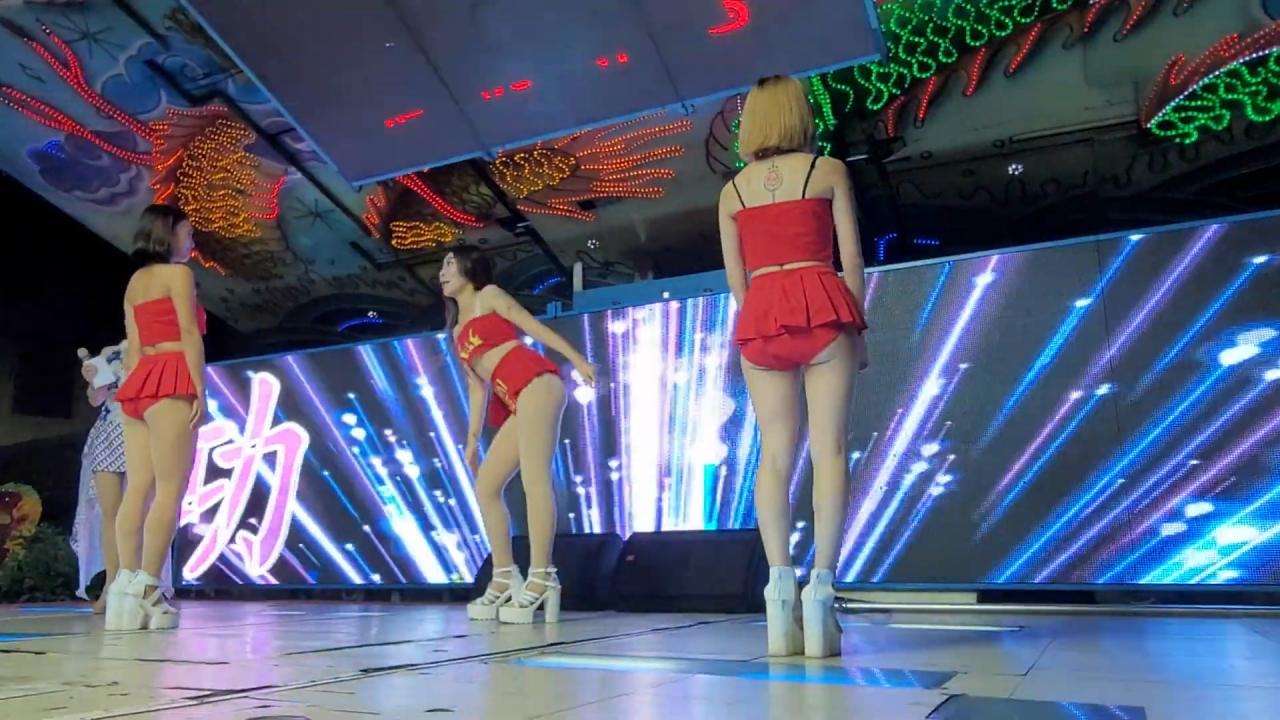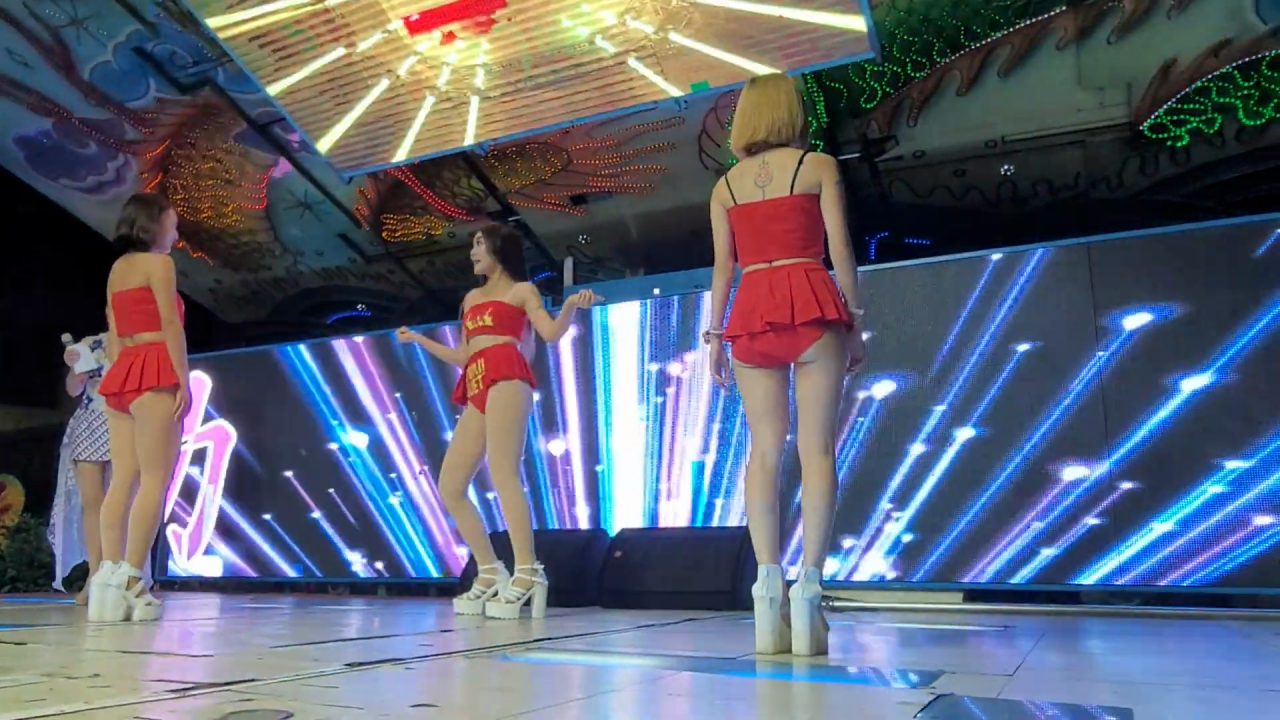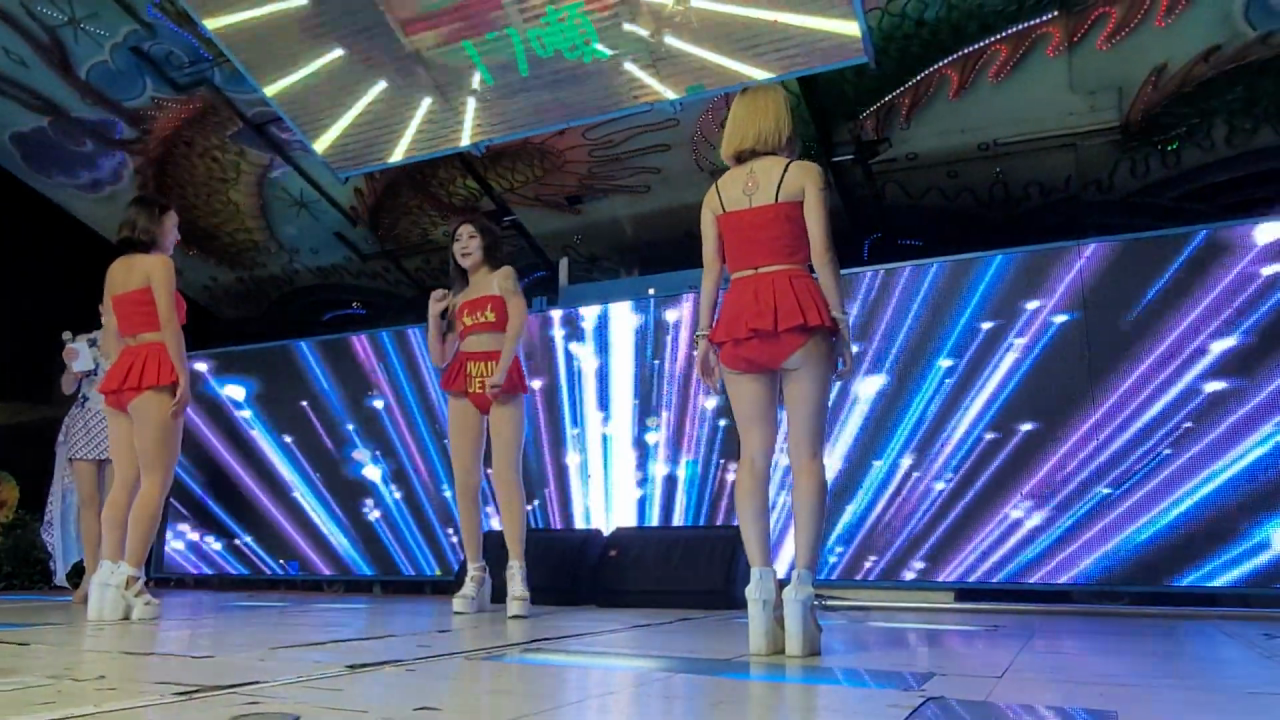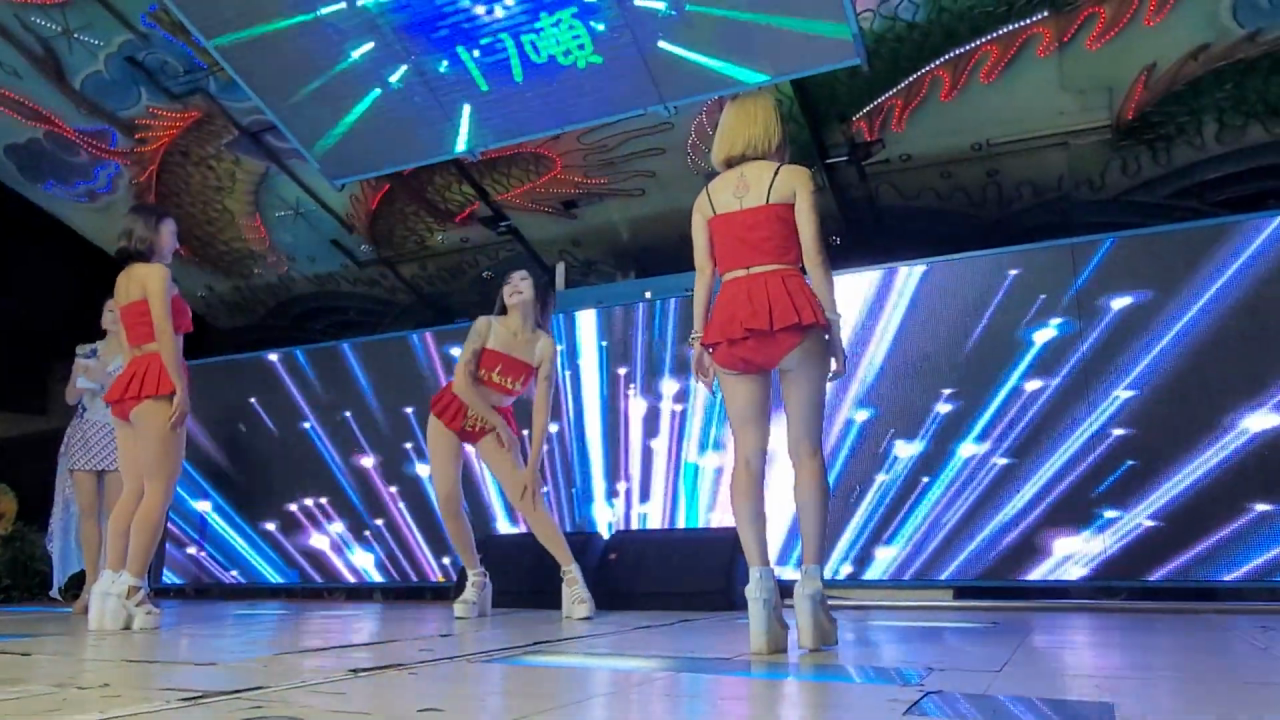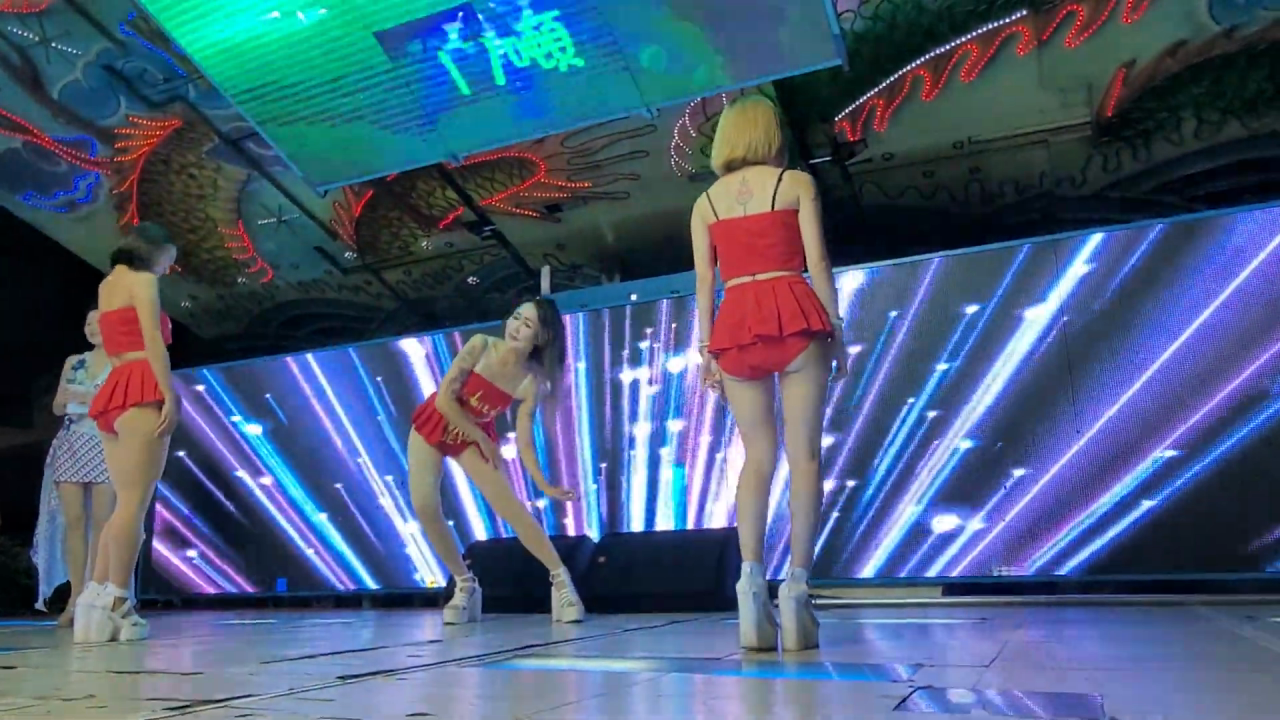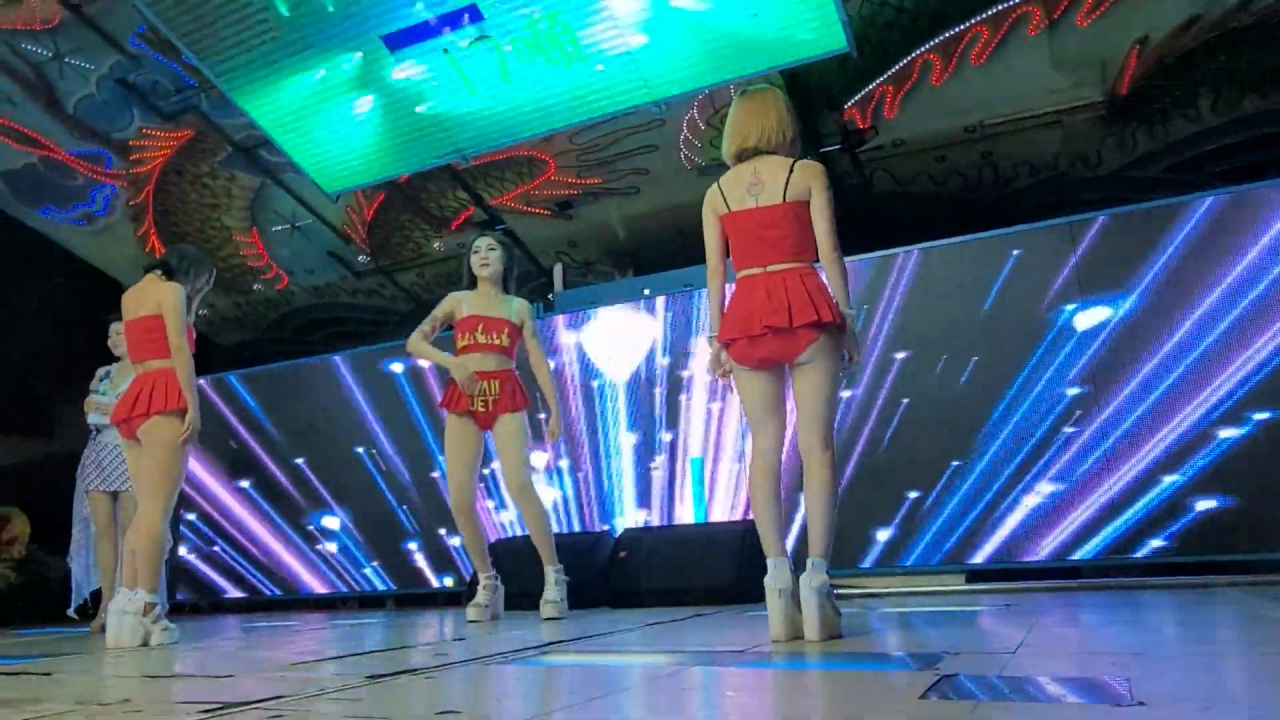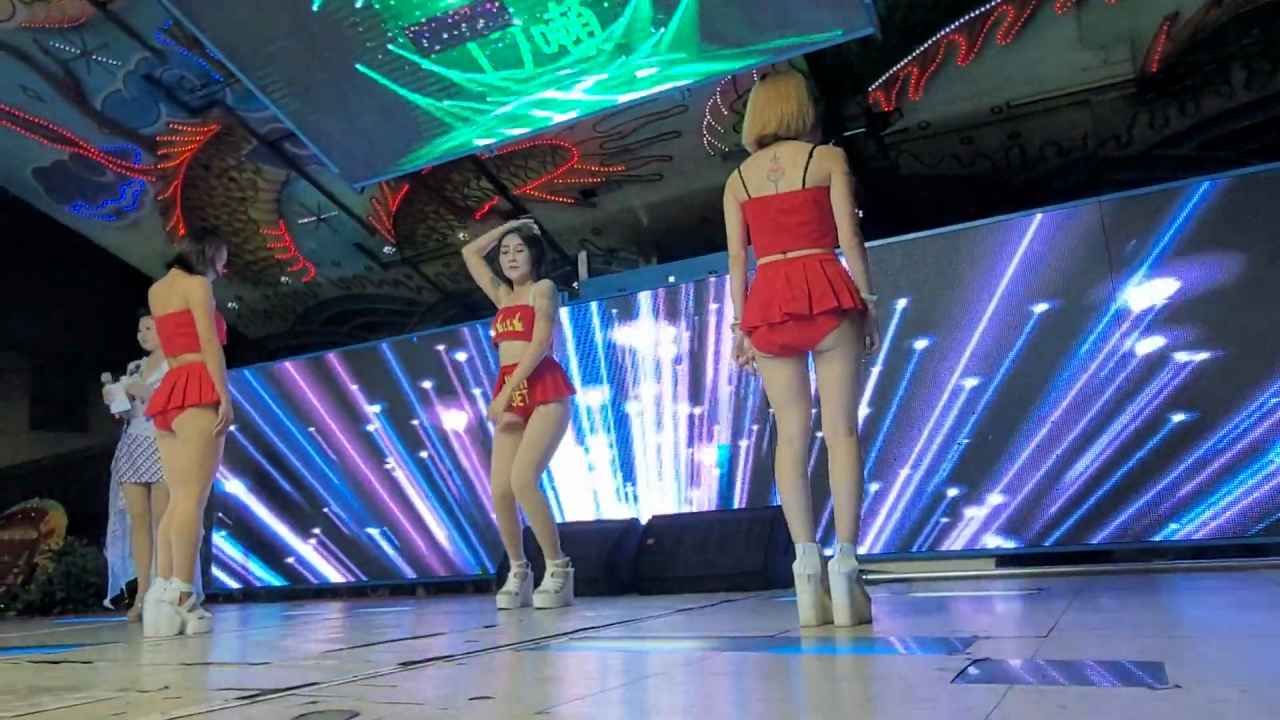
dt=0.7s
person 1, frame 1
left shoulder: (732, 190)
right shoulder: (829, 170)
left elbow: (735, 274)
right elbow: (851, 256)
right wrist: (857, 323)
left hip: (760, 317)
right hip: (821, 310)
left knee: (775, 454)
right knee: (828, 449)
left ankle: (781, 589)
right ankle: (821, 587)
person 1, frame 2
left shoulder: (726, 184)
right shoulder: (819, 166)
left elbow: (723, 265)
right elbow: (840, 249)
left wrist: (715, 335)
right wrist: (853, 320)
left hip: (752, 314)
right hip: (810, 305)
left knee: (764, 451)
right knee: (816, 449)
left ankle: (769, 588)
right ankle: (809, 586)
person 1, frame 3
left shoulder: (716, 191)
right shoulder: (805, 174)
left elbow: (711, 271)
right elbow: (822, 255)
left wrist: (704, 337)
right wrist: (841, 323)
left hip: (739, 319)
right hip: (796, 311)
left knee: (753, 456)
right knee: (805, 454)
left ankle: (762, 589)
right ankle: (800, 587)
person 1, frame 4
left shoulder: (706, 196)
right shoulder: (795, 177)
left elbow: (703, 273)
right elbow: (813, 257)
left wrist: (699, 339)
right wrist: (833, 324)
left hip: (731, 320)
right hip: (789, 311)
left knee: (748, 455)
right knee: (806, 451)
left ankle: (760, 590)
right ankle: (810, 585)
person 1, frame 5
left shoulder: (706, 201)
right shoulder: (797, 182)
left elbow: (704, 281)
right elbow: (817, 261)
left wrist: (706, 346)
right wrist: (835, 328)
left hip: (736, 325)
right hip: (793, 315)
left knee: (758, 457)
right knee: (802, 453)
left ankle: (751, 576)
right ankle: (796, 588)
person 1, frame 6
left shoulder: (717, 192)
right shoulder: (809, 173)
left elbow: (715, 271)
right elbow: (829, 251)
left wrist: (716, 337)
right wrist: (847, 318)
left hip: (746, 316)
right hip: (803, 309)
left knee: (765, 449)
right knee: (816, 444)
left ankle: (778, 579)
right ankle: (816, 577)
person 1, frame 7
left shoulder: (738, 178)
right shoulder: (829, 157)
left elbow: (737, 259)
right elbow: (849, 237)
left wrist: (741, 324)
right wrist: (869, 304)
left hip: (769, 303)
right hip: (825, 294)
left knee: (792, 434)
right knee: (841, 429)
left ankle: (808, 566)
right ankle: (845, 562)
person 2, frame 1
left shoulder: (135, 281)
right shoulder: (178, 273)
left elbow: (132, 345)
right elbow: (189, 334)
left wrist: (137, 388)
right wrist: (200, 390)
left hip: (138, 386)
right hip: (170, 383)
left knee: (138, 489)
right knee: (169, 489)
left ankle: (127, 585)
right ankle: (146, 590)
person 2, frame 2
left shoulder: (118, 268)
right shoulder: (158, 262)
left elbow: (114, 333)
right elbow: (170, 324)
left wrist: (120, 375)
right wrist: (183, 380)
left hip: (122, 375)
right hip: (154, 373)
left knee: (123, 480)
right knee: (155, 480)
left ankle: (110, 577)
right ankle: (129, 582)
person 2, frame 3
left shoulder: (115, 269)
right shoulder: (158, 263)
left elbow: (112, 330)
right elbow: (170, 323)
left wrist: (121, 369)
right wrist: (184, 377)
left hip: (121, 376)
right hip: (154, 373)
left knee: (126, 482)
right knee: (155, 481)
left ankle: (111, 576)
right ankle: (128, 581)
person 2, frame 4
left shoulder: (125, 278)
right shoulder: (156, 273)
right elbow: (164, 333)
right wrist: (181, 387)
left hip: (131, 384)
right hip: (156, 383)
left knee: (133, 491)
right knee: (159, 490)
left ankle: (111, 587)
right ankle: (129, 592)
person 2, frame 5
left shoulder: (110, 283)
right shoulder: (142, 280)
right elbow: (153, 342)
left wrist: (164, 381)
right wrist: (169, 395)
left hip: (113, 394)
right hip: (141, 394)
left knee: (126, 503)
right knee: (135, 502)
left ankle: (96, 599)
right ankle: (114, 603)
person 2, frame 6
left shoulder: (131, 295)
right shoulder: (171, 289)
right elbow: (180, 349)
left wrist: (194, 301)
right wrist: (192, 404)
left hip: (136, 401)
right hip: (163, 399)
left knee: (146, 509)
right knee: (158, 508)
left ankle: (127, 606)
right ankle: (146, 609)
person 2, frame 7
left shoulder: (158, 289)
right shoulder: (196, 284)
right elbow: (209, 342)
right wrist: (225, 396)
left hip: (169, 394)
right hip: (197, 392)
left knee: (178, 500)
right knee: (192, 498)
left ankle: (162, 594)
right ankle: (181, 599)
person 3, frame 1
left shoulder: (489, 296)
right shoulder: (458, 332)
left elbow: (532, 326)
right elbow: (478, 390)
left wrist: (577, 360)
right wrist: (470, 440)
left hip: (535, 384)
right hip: (516, 403)
left knee: (534, 477)
right knee: (485, 487)
left ankle: (542, 579)
right ankle: (506, 579)
person 3, frame 2
left shoulder: (521, 290)
right shoulder: (471, 298)
left elbow: (550, 333)
left wrist: (571, 306)
right wrist: (419, 339)
left hip: (507, 380)
right hip: (476, 394)
left knee: (504, 475)
right knee: (450, 487)
left ankle: (527, 574)
right ankle: (491, 574)
person 3, frame 3
left shoulder: (504, 275)
right shoulder: (455, 298)
left elbow: (520, 318)
right elbow: (439, 358)
left wrist: (503, 367)
right wrist: (434, 314)
left hip: (504, 383)
right hip: (462, 385)
left knee: (505, 474)
right knee: (465, 481)
left ankle: (516, 574)
right ankle: (475, 573)
person 3, frame 4
left shoulder: (544, 345)
right shoulder: (486, 325)
left elbow: (542, 411)
right elbow: (460, 382)
left wrist: (533, 467)
right wrist: (501, 425)
left hip: (496, 423)
right hip: (451, 412)
left knee: (526, 497)
right knee: (447, 496)
left ankle: (571, 576)
right ankle: (476, 579)
person 3, frame 5
left shoulder: (530, 382)
right shoulder: (480, 345)
left elbow: (524, 443)
right elbow: (444, 397)
left wrist: (543, 484)
right wrist: (482, 437)
left hip: (476, 436)
right hip: (433, 424)
left knee: (512, 508)
right knee: (425, 506)
left ankle: (561, 579)
right ankle: (465, 585)
person 3, frame 6
left shoulder: (519, 307)
right shoulder: (457, 300)
left elbow: (538, 359)
right elbow: (415, 341)
left wrist: (554, 409)
right wrist: (451, 362)
left hip: (507, 398)
right hip: (461, 400)
left knee: (520, 484)
right knee: (460, 496)
left ankle: (553, 576)
right ankle: (487, 583)
person 3, frame 7
left shoulder: (543, 289)
right shoulder: (502, 296)
left elbow: (540, 342)
right elbow: (470, 253)
left wrist: (506, 390)
right wrist: (504, 230)
left hip: (546, 393)
right hip: (511, 398)
left knee: (523, 480)
right knee: (500, 491)
left ankle: (558, 571)
right ankle: (519, 572)
person 4, frame 1
right shoulder: (108, 354)
right elbow: (95, 400)
right wrist: (91, 381)
right hip: (107, 436)
right knee: (108, 510)
right ankle: (110, 584)
person 4, frame 2
right shoulder: (89, 344)
right elbow: (74, 389)
right wrist: (73, 367)
right hip: (88, 426)
right knee: (90, 501)
right ankle: (94, 575)
person 4, frame 3
right shoulder: (83, 341)
right elbow: (67, 387)
right wrist: (70, 365)
right hip: (84, 425)
right knee: (87, 499)
right ankle: (89, 574)
person 4, frame 4
right shoulder: (86, 351)
right elbow: (71, 398)
left wrist: (105, 378)
right wrist: (77, 377)
left hip: (118, 435)
right hip: (85, 435)
left knee: (115, 510)
right knee: (87, 510)
right ankle: (90, 584)
person 4, frame 5
right shoulder: (73, 363)
right elbow: (57, 408)
left wrist: (95, 399)
right wrist: (66, 398)
left hip: (106, 446)
right hip: (71, 446)
left knee: (101, 522)
right knee: (72, 521)
right ankle: (75, 597)
person 4, frame 6
right shoulder: (102, 374)
right wrist: (90, 409)
right hip: (99, 455)
left knee: (129, 530)
right knee: (102, 529)
right ankle: (106, 603)
person 4, frame 7
right shoulder: (134, 367)
left wrist: (148, 391)
right wrist: (115, 399)
right hip: (132, 448)
left knee: (162, 520)
right knee: (137, 519)
right ankle: (142, 592)
